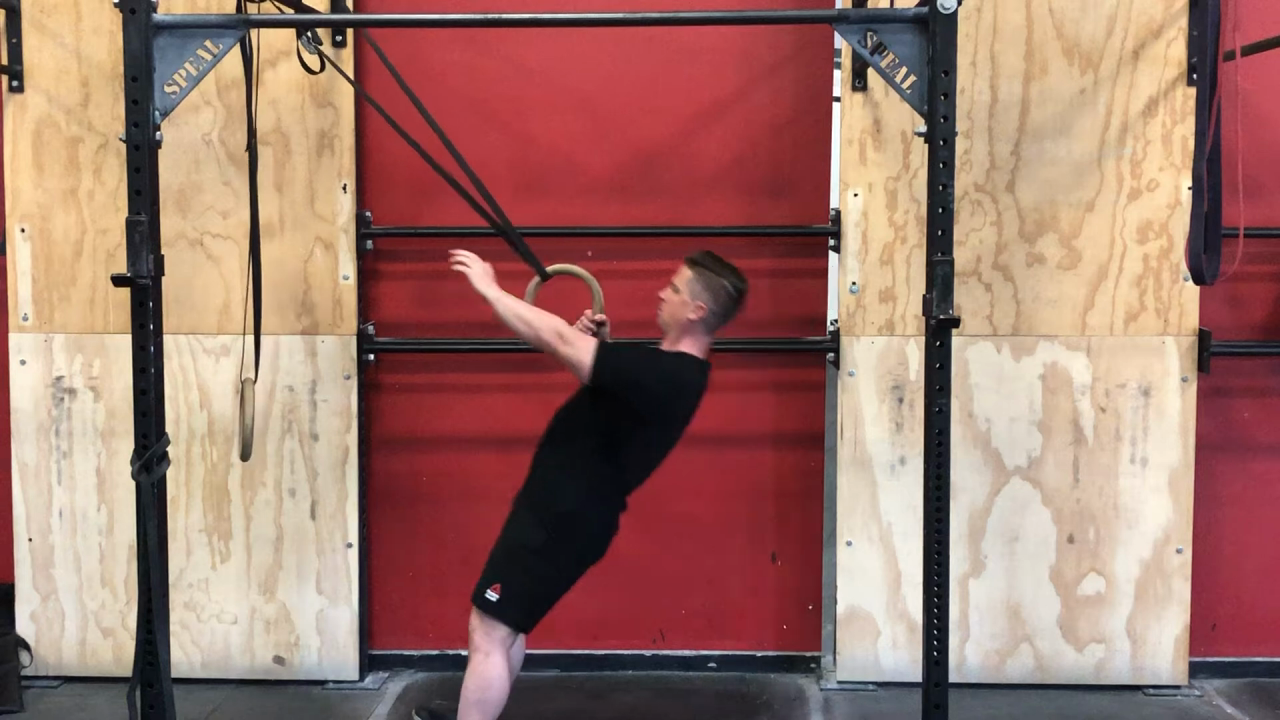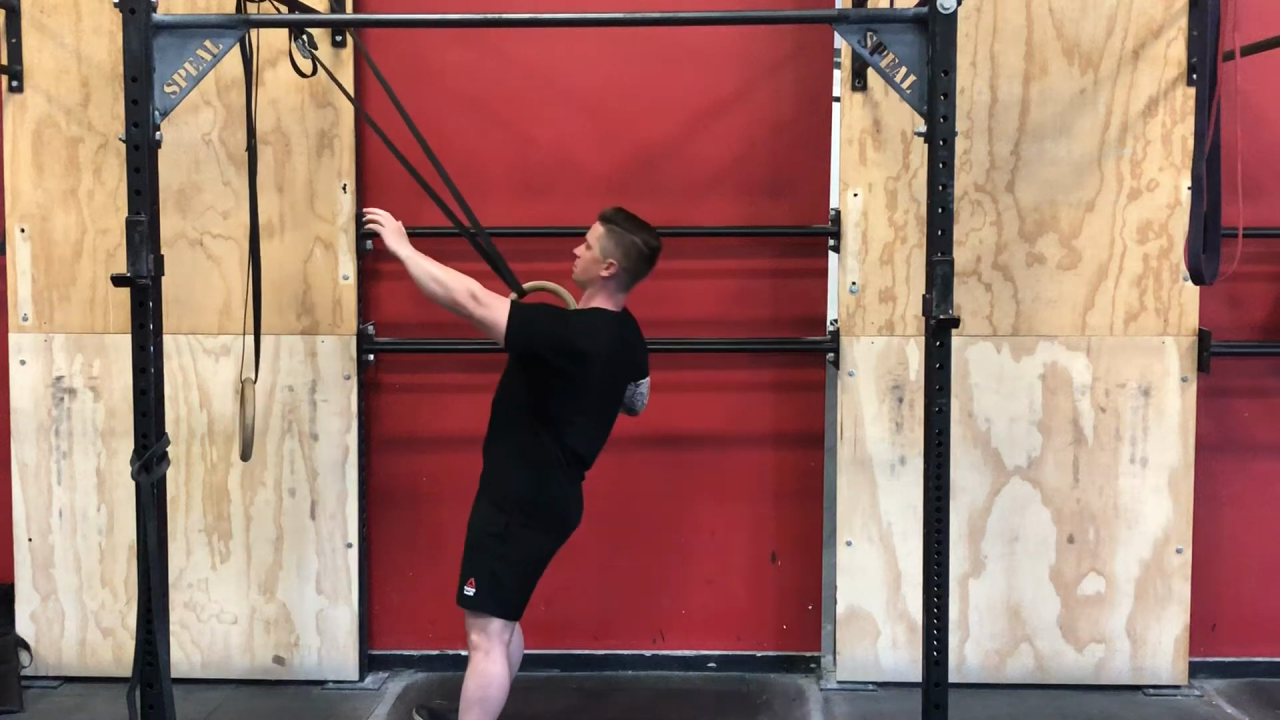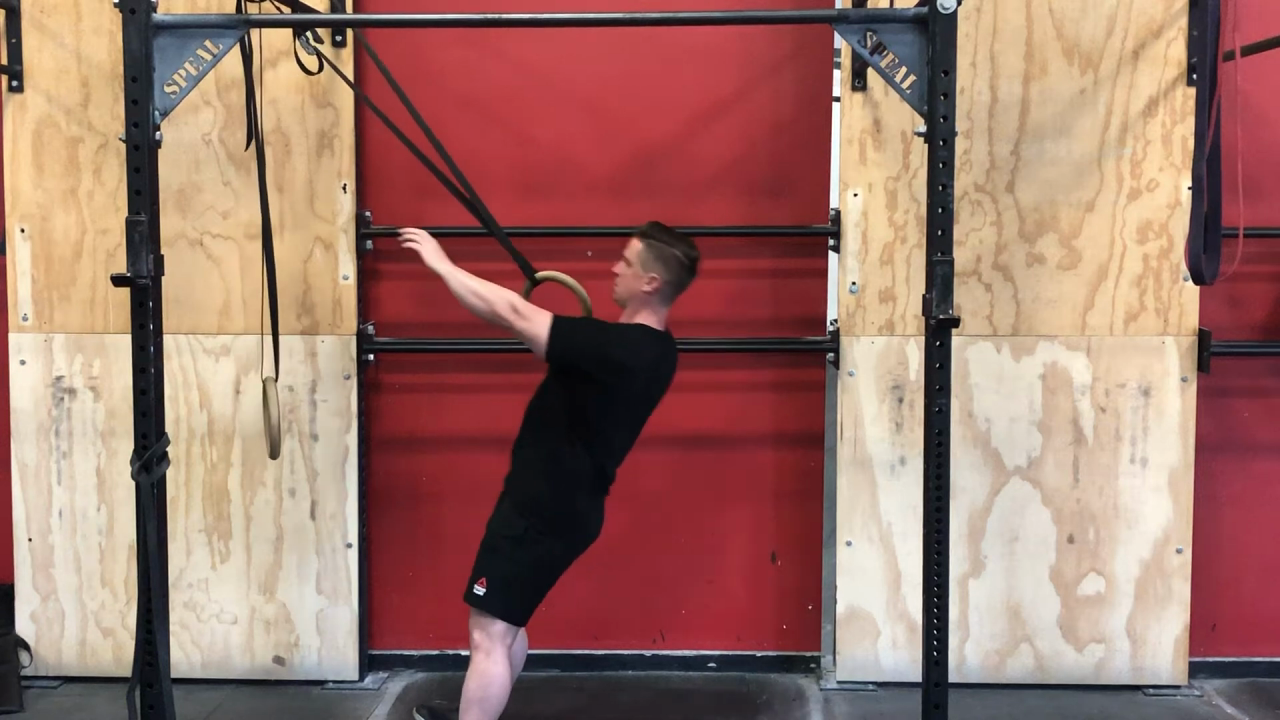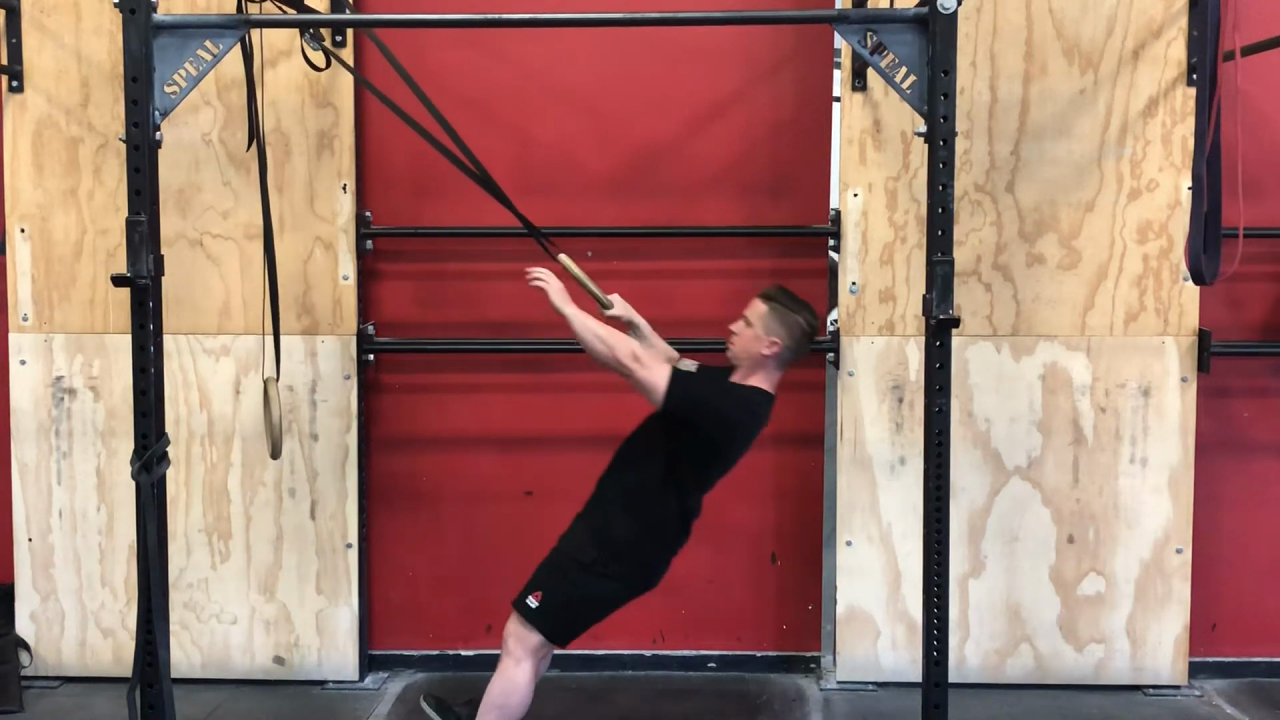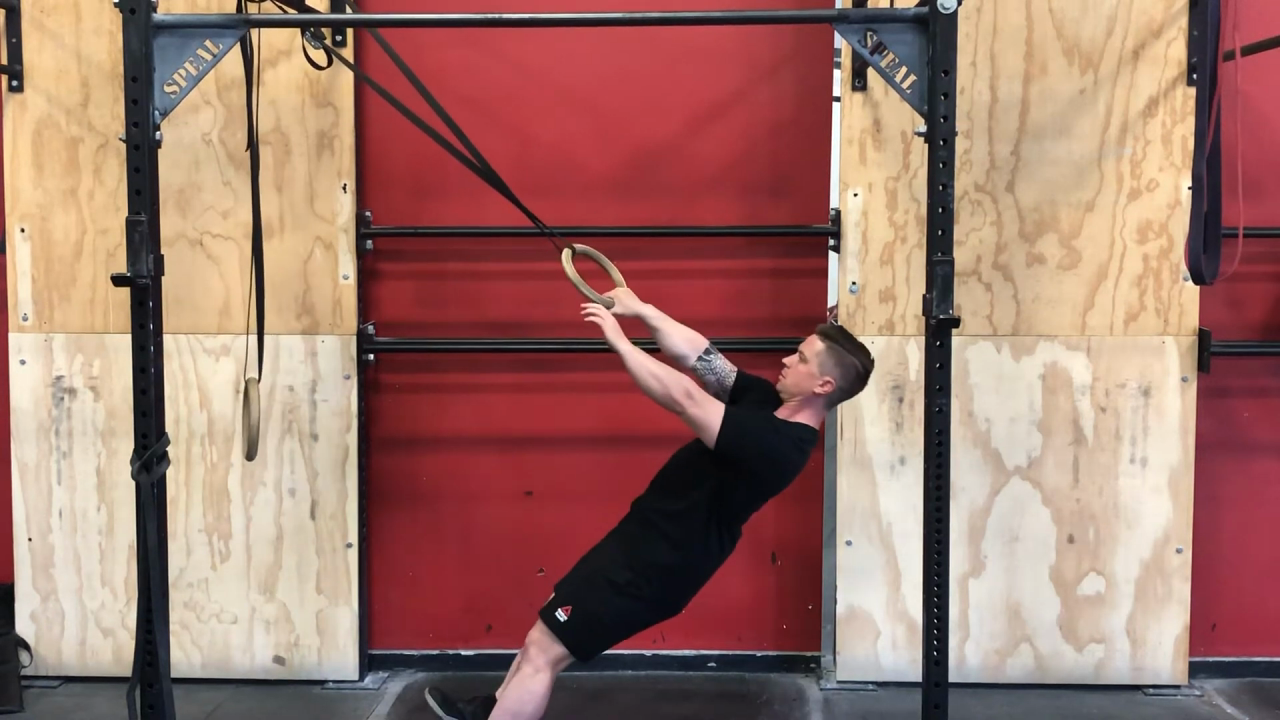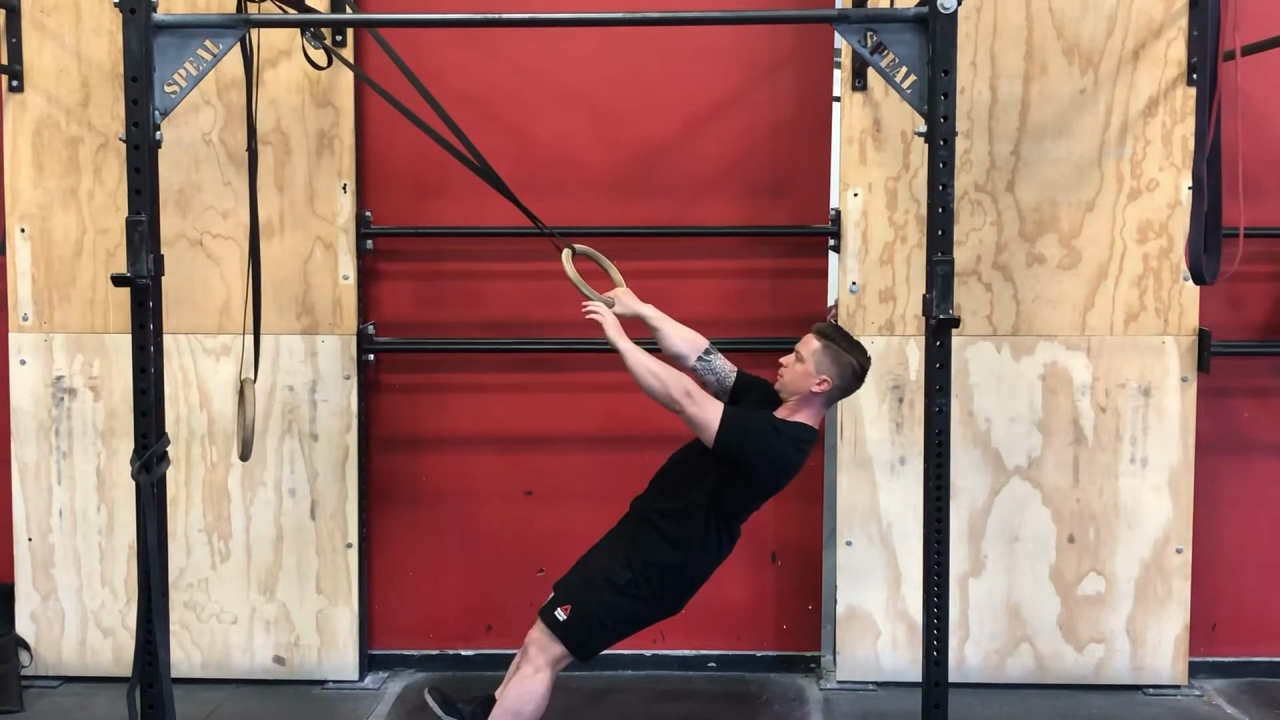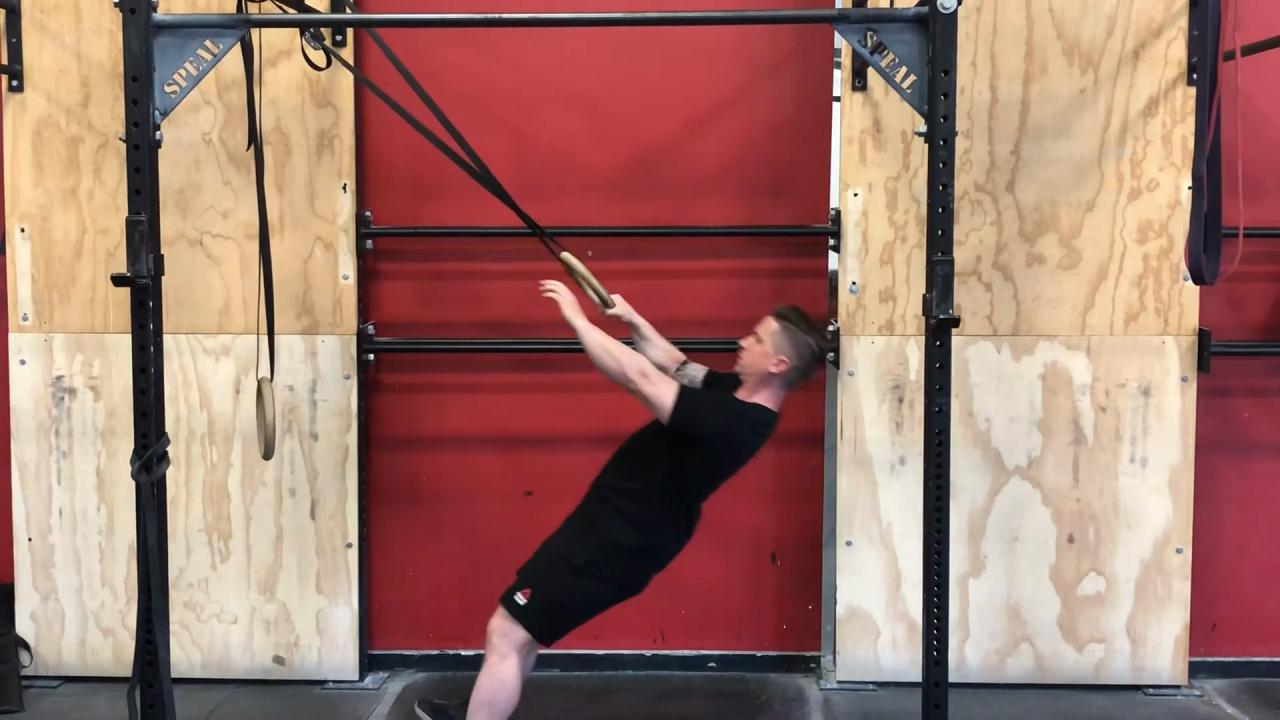
dt=0.5s
person 1, frame 1
left shoulder: (664, 376)
right shoulder: (677, 366)
left elbow: (559, 340)
left wrist: (489, 288)
right wrist: (604, 342)
left hip: (561, 518)
right hip: (565, 508)
left knee: (489, 633)
right knee: (504, 625)
person 1, frame 2
left shoulder: (572, 333)
right shoulder: (624, 334)
left elbow: (471, 299)
right elbow: (637, 401)
left wrist: (402, 247)
left hip: (523, 500)
right hip: (541, 494)
left knee: (486, 633)
right knee: (501, 620)
person 1, frame 3
left shoulder: (615, 348)
right shoulder: (652, 348)
left elbow: (513, 314)
left wrist: (440, 263)
right wrist: (582, 333)
left hip: (544, 506)
right hip: (563, 501)
left knee: (489, 633)
right knee: (506, 623)
person 1, frame 4
left shoulder: (727, 405)
right shoulder: (737, 388)
left elbow: (633, 362)
right elbow: (672, 365)
left wrist: (566, 305)
right wrist: (631, 318)
left hip: (621, 542)
right hip: (623, 527)
left knee: (522, 640)
right knee: (536, 627)
person 1, frame 5
left shoulder: (776, 445)
right shoulder: (769, 404)
left elbow: (683, 399)
right elbow: (698, 356)
left wrist: (618, 339)
right wrist: (639, 310)
left hip: (653, 564)
right hip: (648, 540)
left knee: (542, 650)
right knee: (551, 620)
person 1, frame 6
left shoulder: (776, 444)
right shoulder: (769, 403)
left elbow: (683, 398)
right elbow: (699, 356)
left wrist: (619, 339)
right wrist: (640, 310)
left hip: (654, 563)
right hip: (647, 537)
left knee: (544, 650)
right knee: (551, 618)
person 1, frame 7
left shoulder: (733, 422)
right shoulder: (738, 397)
left elbow: (640, 378)
right elbow: (674, 367)
left wrist: (578, 319)
right wrist: (632, 320)
left hip: (612, 543)
right hip: (614, 526)
left knee: (506, 635)
right knee: (520, 623)
